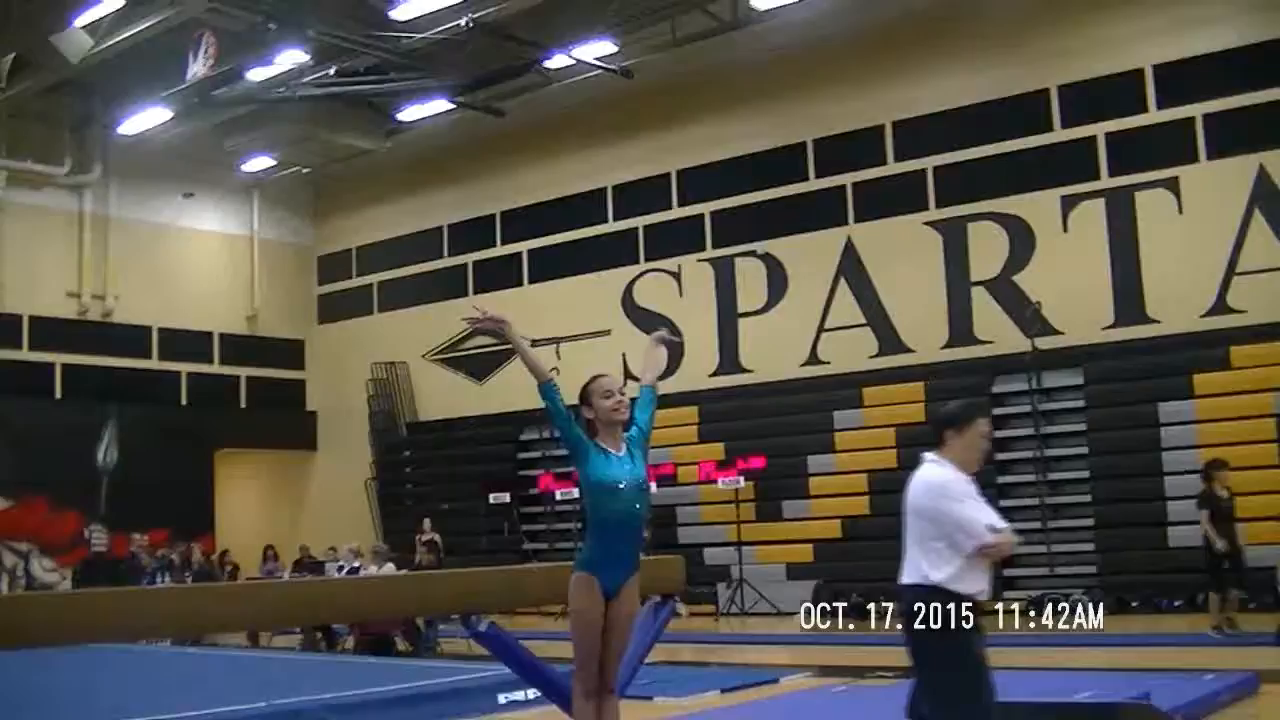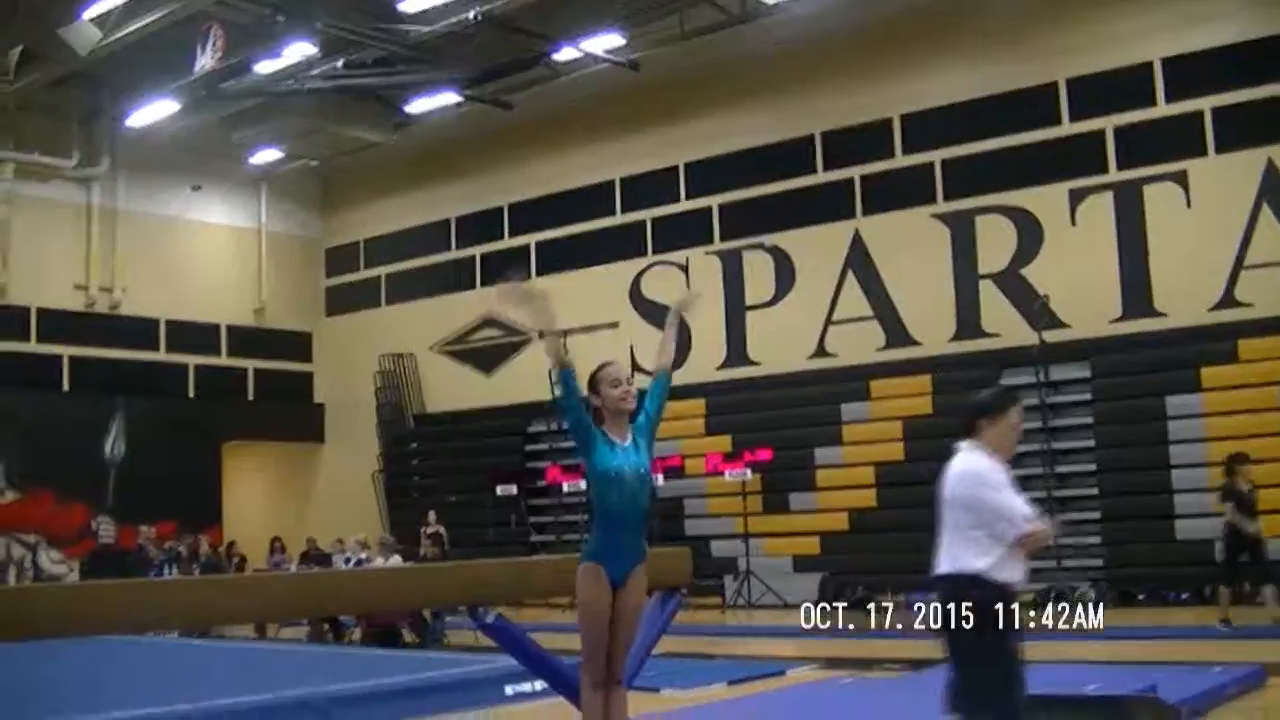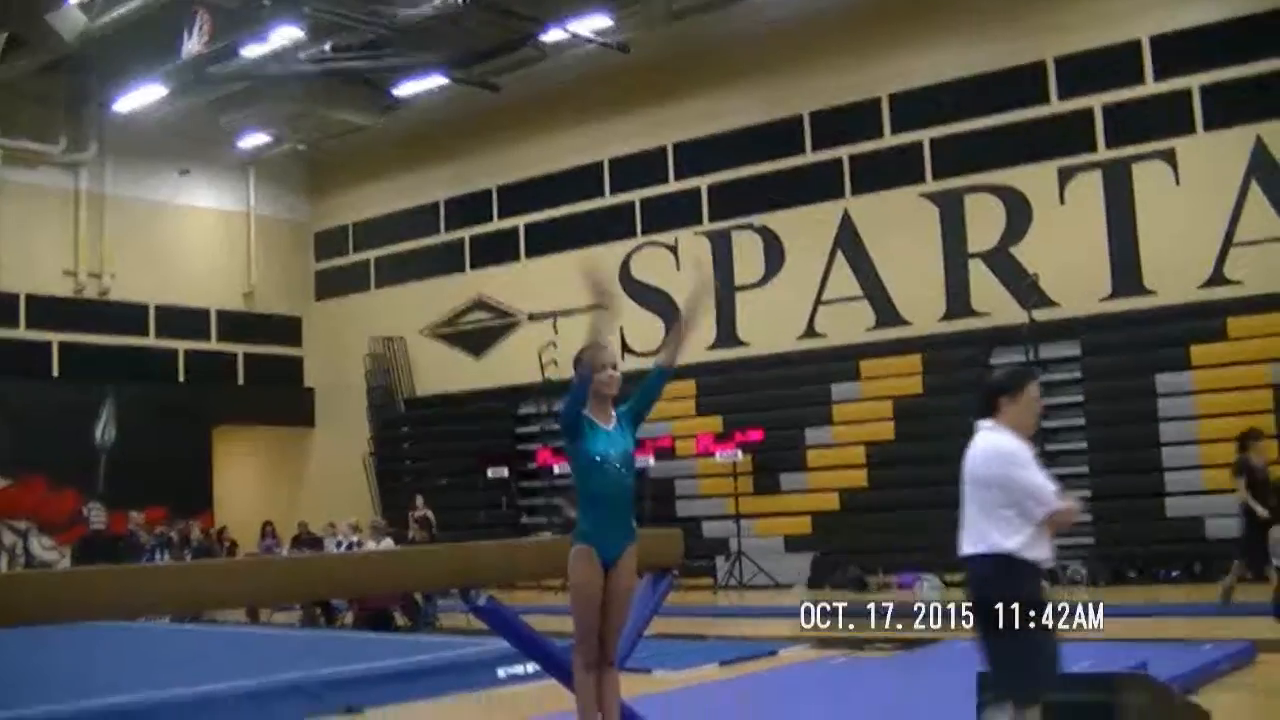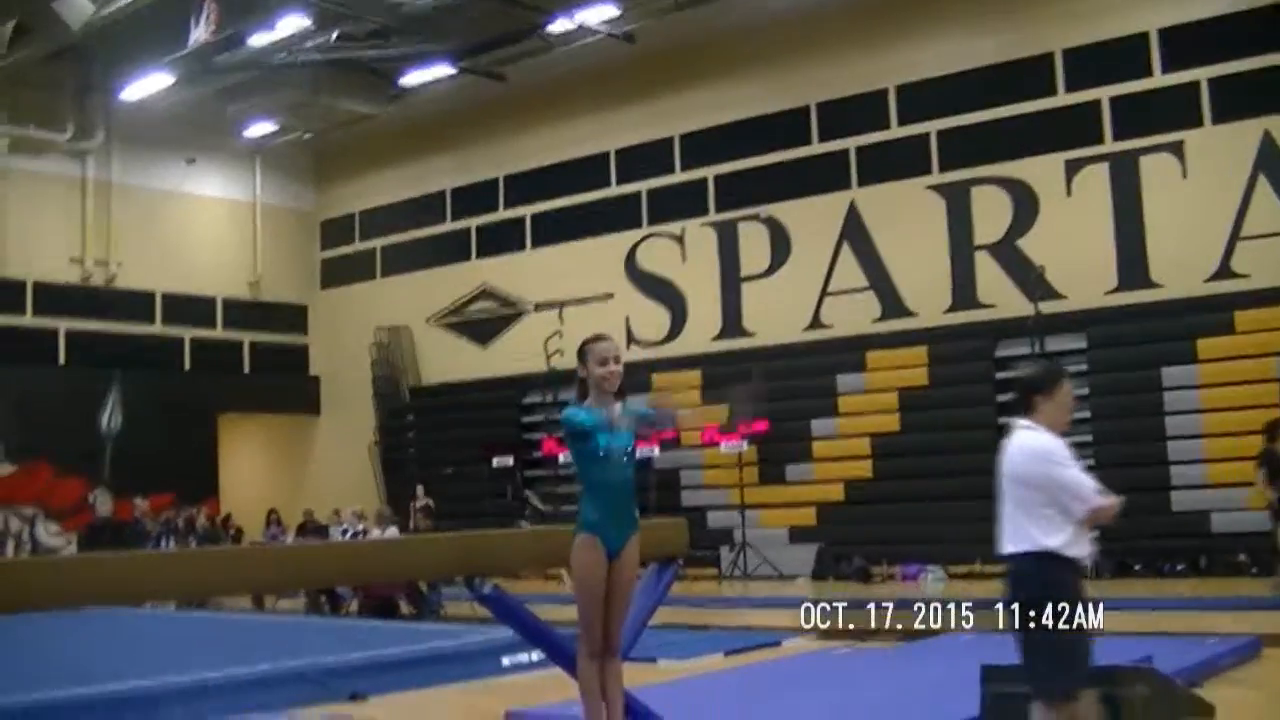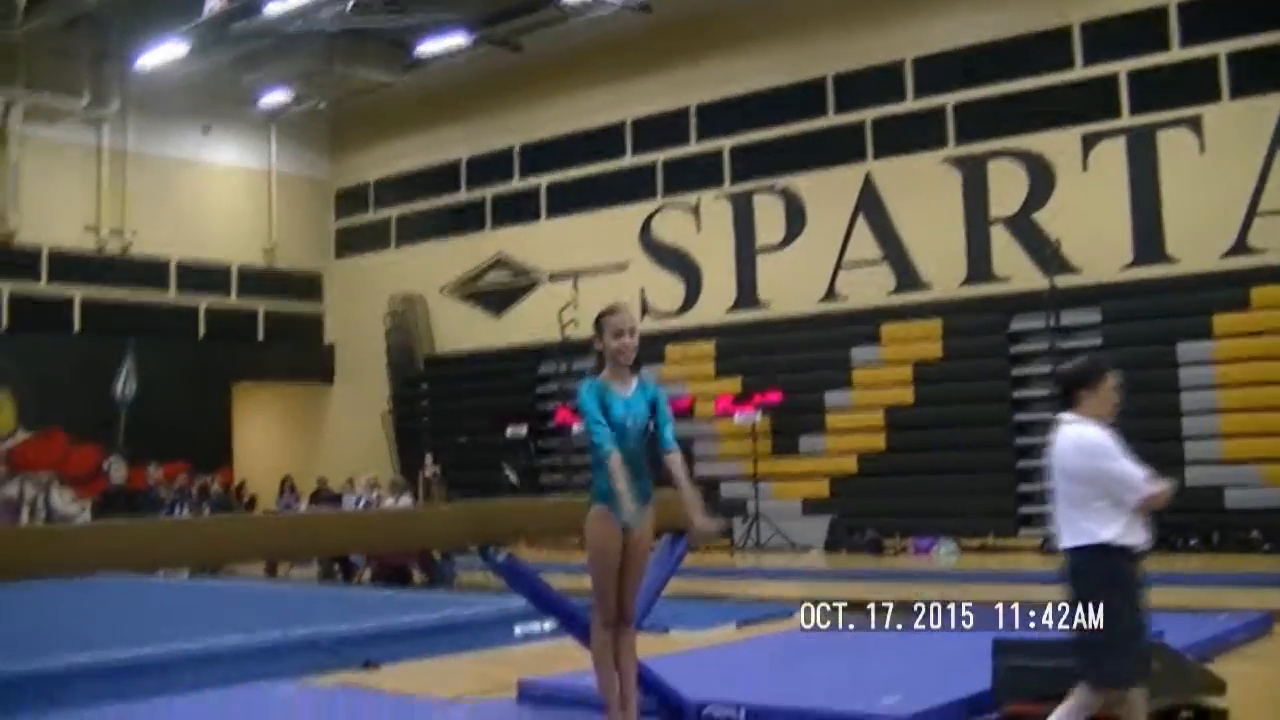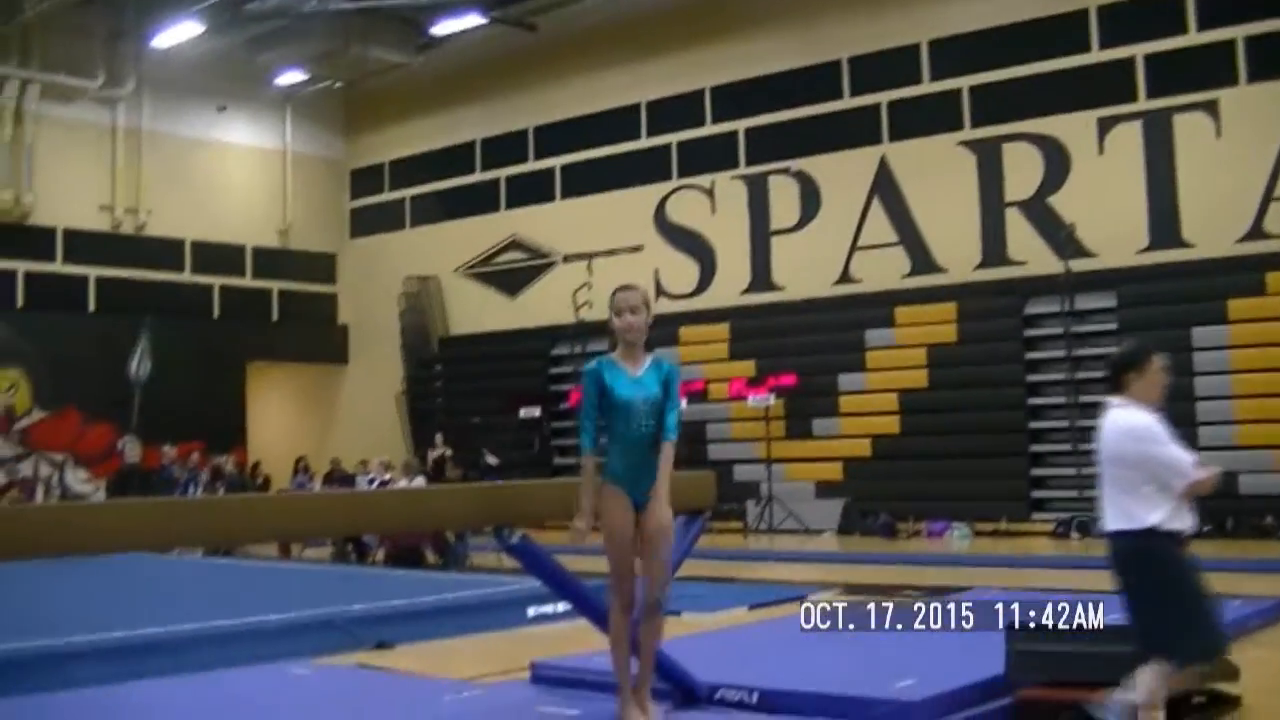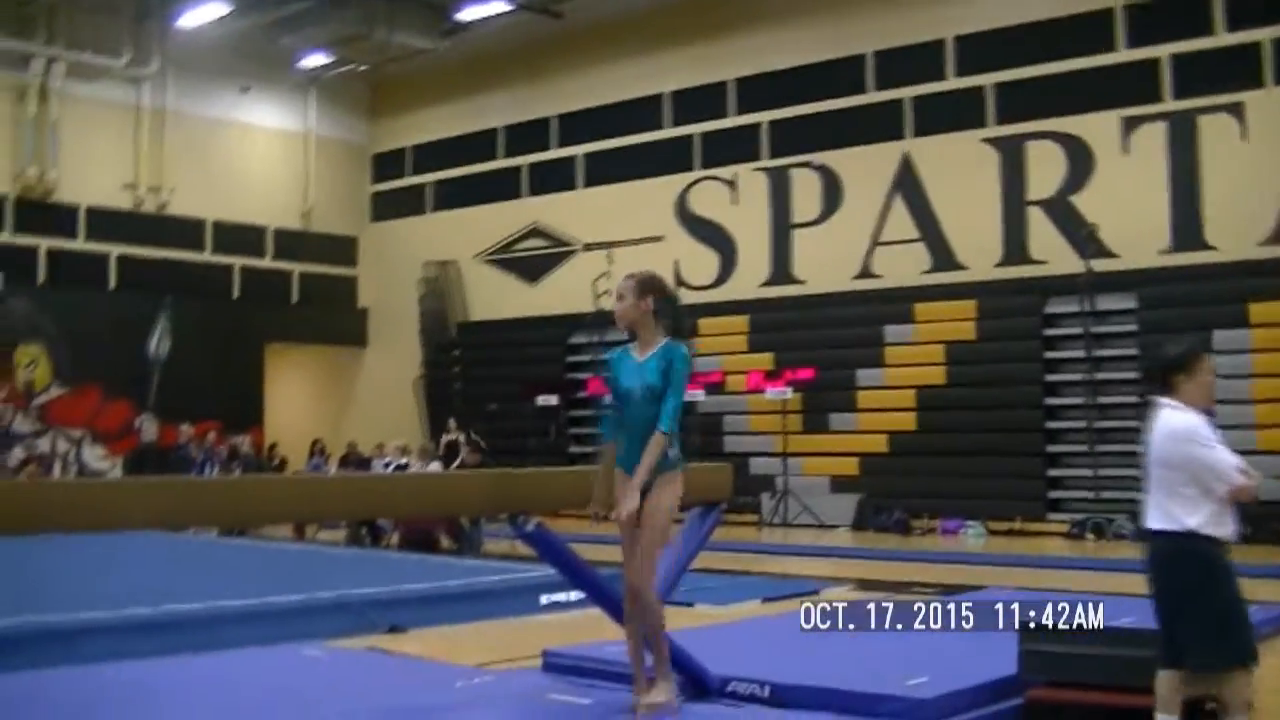
dt=0.2s
person 1, frame 1
left shoulder: (637, 443)
right shoulder: (584, 450)
left elbow: (648, 387)
right elbow: (549, 392)
left wrist: (655, 344)
right wrist: (511, 334)
left hip: (628, 576)
right hip: (591, 576)
left knee: (610, 682)
right knee: (587, 682)
person 1, frame 2
left shoulder: (643, 434)
right shoulder: (592, 439)
left elbow: (662, 374)
right elbow: (567, 381)
left wrist: (673, 319)
right wrist: (544, 319)
left hip: (634, 563)
right hip: (599, 563)
left knee: (617, 672)
right knee: (595, 671)
person 1, frame 3
left shoulder: (628, 418)
right shoulder: (573, 422)
left elbow: (660, 371)
right elbow: (583, 375)
left wrist: (687, 316)
right wrist: (597, 308)
left hip: (625, 545)
right hip: (588, 546)
left knee: (611, 656)
right knee: (587, 655)
person 1, frame 4
left shoulder: (632, 412)
right shoulder: (575, 415)
left elbow: (653, 420)
right elbow: (600, 421)
right wrist: (622, 418)
left hip: (627, 533)
right hip: (592, 534)
left knee: (613, 643)
right knee: (591, 643)
person 1, frame 5
left shoulder: (650, 391)
right shoulder: (589, 392)
left elbow: (669, 446)
right elbow: (605, 445)
left wrist: (694, 506)
right wrist: (625, 501)
left hip: (642, 505)
right hip: (606, 507)
left knee: (628, 615)
right knee: (606, 615)
person 1, frame 6
left shoulder: (665, 369)
right shoulder: (598, 371)
left elbow: (671, 432)
right elbow: (589, 441)
left wrist: (658, 501)
right wrist: (586, 509)
left hip: (655, 487)
right hip: (616, 488)
left knee: (655, 597)
right knee: (622, 597)
person 1, frame 7
left shoulder: (675, 355)
right shoulder: (618, 359)
left elbow: (667, 424)
right elbow: (612, 426)
left wrist: (635, 487)
right wrist: (601, 489)
left hip: (663, 474)
right hip: (627, 473)
left knee: (640, 580)
right knee: (630, 581)
left ankle: (662, 673)
right ankle: (647, 674)
person 2, frame 1
left shoulder: (957, 482)
right shoulder: (937, 481)
left elbow: (1001, 539)
right elbow: (987, 546)
left wrist: (999, 542)
right wrist: (998, 543)
left hip: (951, 605)
right hip: (935, 605)
person 2, frame 2
left shoulder: (985, 468)
right shoulder: (976, 470)
left elbow: (1034, 532)
right elbow: (1029, 534)
left wrist: (1031, 531)
right wrist: (1035, 531)
left hip: (986, 594)
right hip: (974, 595)
person 2, frame 3
left shoulder: (1001, 446)
right shoulder: (1001, 448)
left elbow: (1055, 505)
right elbow: (1059, 514)
left wrist: (1059, 508)
right wrist: (1063, 509)
left hip: (1010, 572)
right hip: (1003, 573)
left knee: (1034, 672)
right knee: (1025, 681)
person 2, frame 4
left shoulder: (1033, 444)
right shoulder: (1039, 448)
left elbow: (1084, 500)
right elbow: (1098, 510)
left wrist: (1099, 502)
right wrist: (1105, 503)
left hip: (1048, 570)
right hip: (1044, 571)
left knee: (1075, 672)
right knee: (1058, 680)
person 2, frame 5
left shoulder: (1075, 437)
right shoulder: (1089, 442)
left elbow: (1132, 487)
right elbow: (1150, 497)
left wrist: (1151, 488)
right wrist: (1159, 489)
left hip: (1098, 560)
right hip: (1103, 562)
left knee: (1128, 661)
right knee: (1115, 668)
person 2, frame 6
left shoulder: (1122, 421)
right shoulder: (1137, 426)
left elbow: (1182, 471)
right elbow: (1197, 483)
left wrist: (1197, 474)
right wrist: (1205, 475)
left hip: (1136, 545)
right hip: (1150, 547)
left knee: (1161, 646)
right knee: (1198, 644)
person 2, frame 7
left shoulder: (1170, 422)
right shoulder: (1185, 427)
left elbow: (1225, 477)
right elbow: (1240, 490)
left wrist: (1242, 477)
right wrist: (1250, 481)
left hip: (1174, 547)
right hip: (1190, 550)
left knee: (1179, 652)
right knee: (1232, 649)
